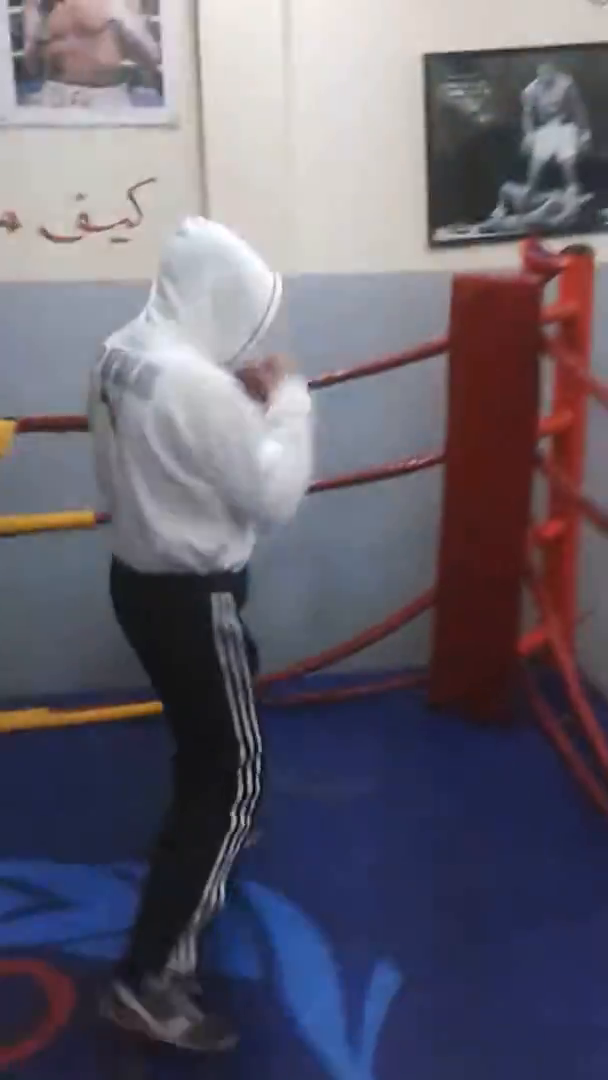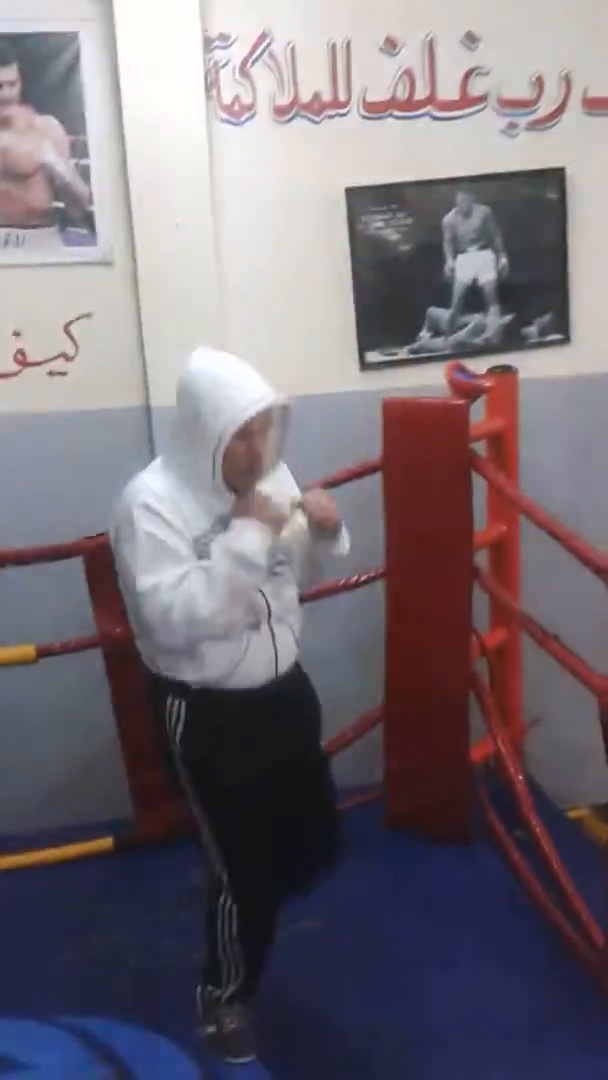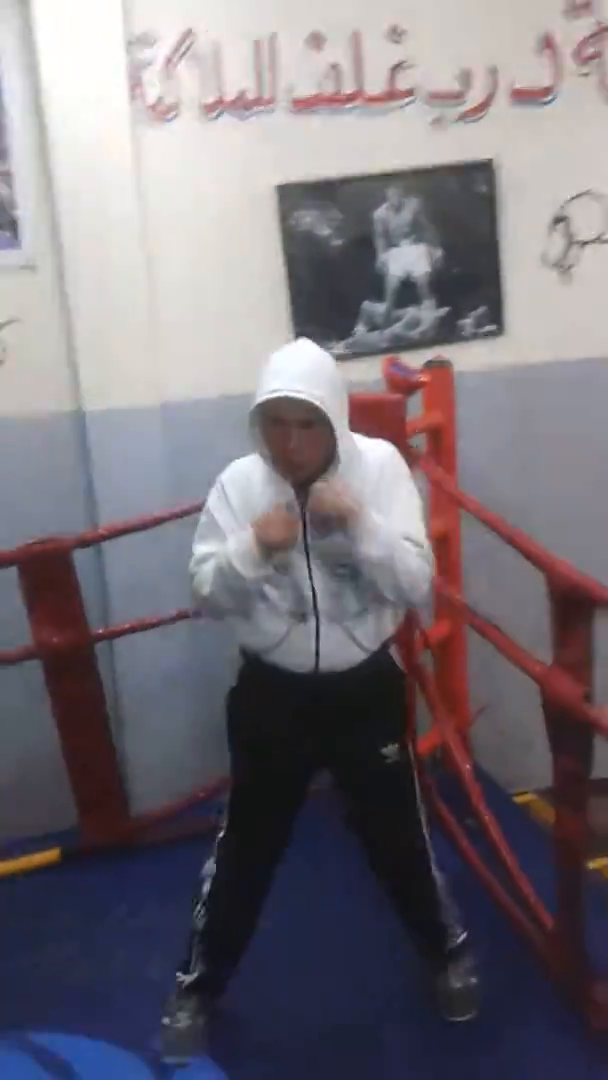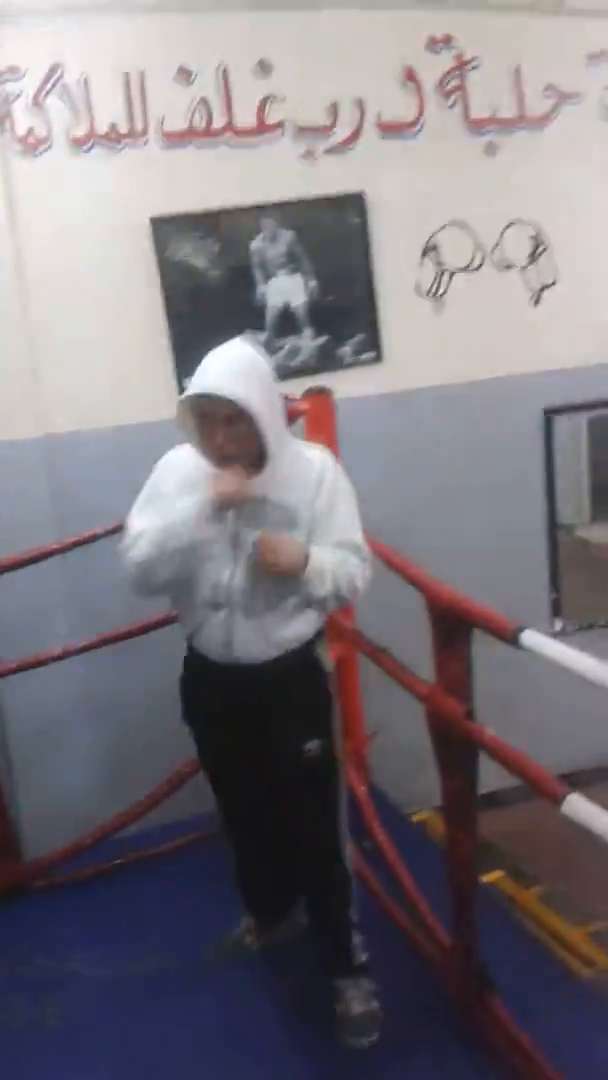
dt=0.4s
person 1, frame 1
left shoulder: (127, 351)
right shoulder: (188, 378)
right elbow: (273, 490)
left wrist: (244, 391)
right wrist: (285, 394)
left hip: (146, 584)
right hip: (190, 599)
left knee: (204, 738)
right knee: (233, 778)
left ankle: (184, 867)
right ankle: (152, 981)
person 1, frame 2
left shoulder: (269, 476)
right shoulder: (153, 501)
left elbow: (303, 568)
right elbow: (170, 622)
left wrist: (324, 532)
right wrist: (240, 537)
left hip: (284, 693)
right hip: (208, 713)
left knee: (316, 839)
right knee: (242, 867)
left ankle: (246, 911)
right ankle: (228, 991)
person 1, frame 3
left shoulder: (379, 466)
right shoulder: (238, 483)
left elbow: (413, 586)
right elbow: (209, 591)
left wrist: (360, 526)
right wrist: (254, 550)
left hip: (364, 687)
right hip: (270, 691)
left knee: (400, 834)
right knee: (246, 842)
left ankle: (448, 949)
right ankle: (201, 985)
person 1, frame 4
left shoulder: (313, 469)
right shoulder: (178, 471)
left elbow: (355, 572)
right elbow: (144, 571)
left wrist: (305, 561)
right wrist: (195, 516)
left hip: (291, 675)
right hip: (211, 677)
left knee: (315, 826)
right knee: (244, 812)
left ankle: (350, 968)
right ankle: (268, 911)
